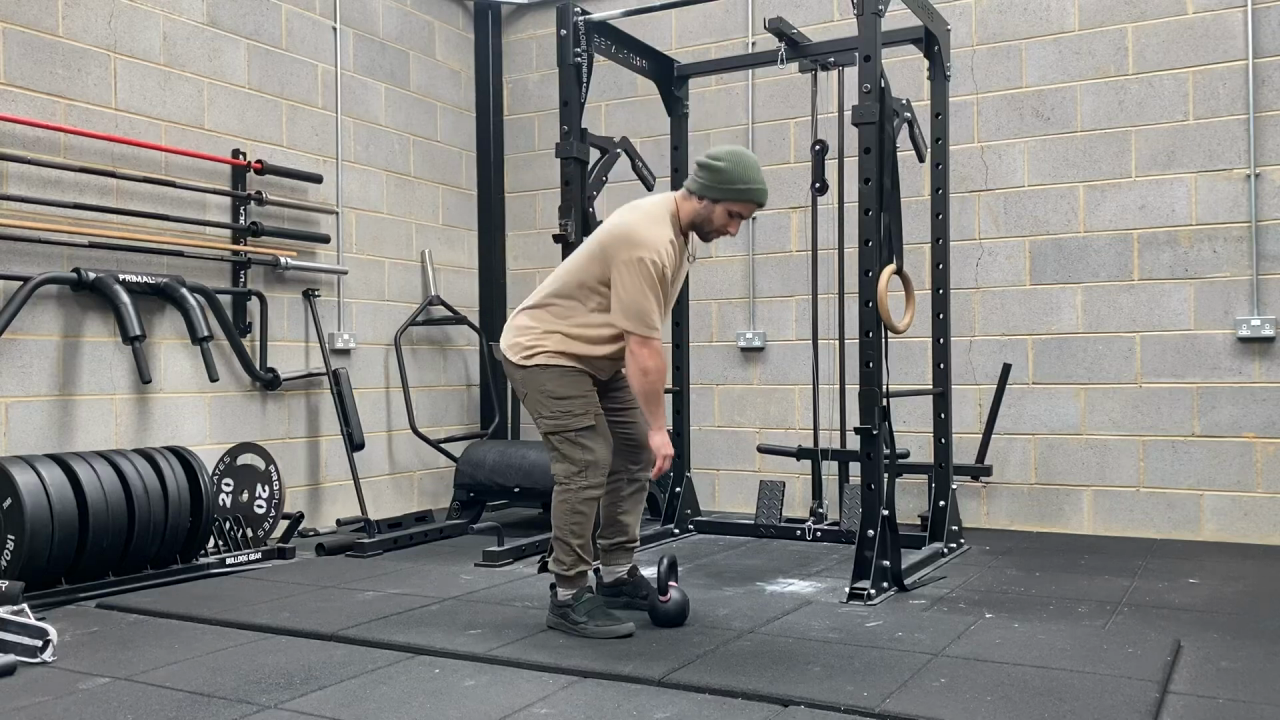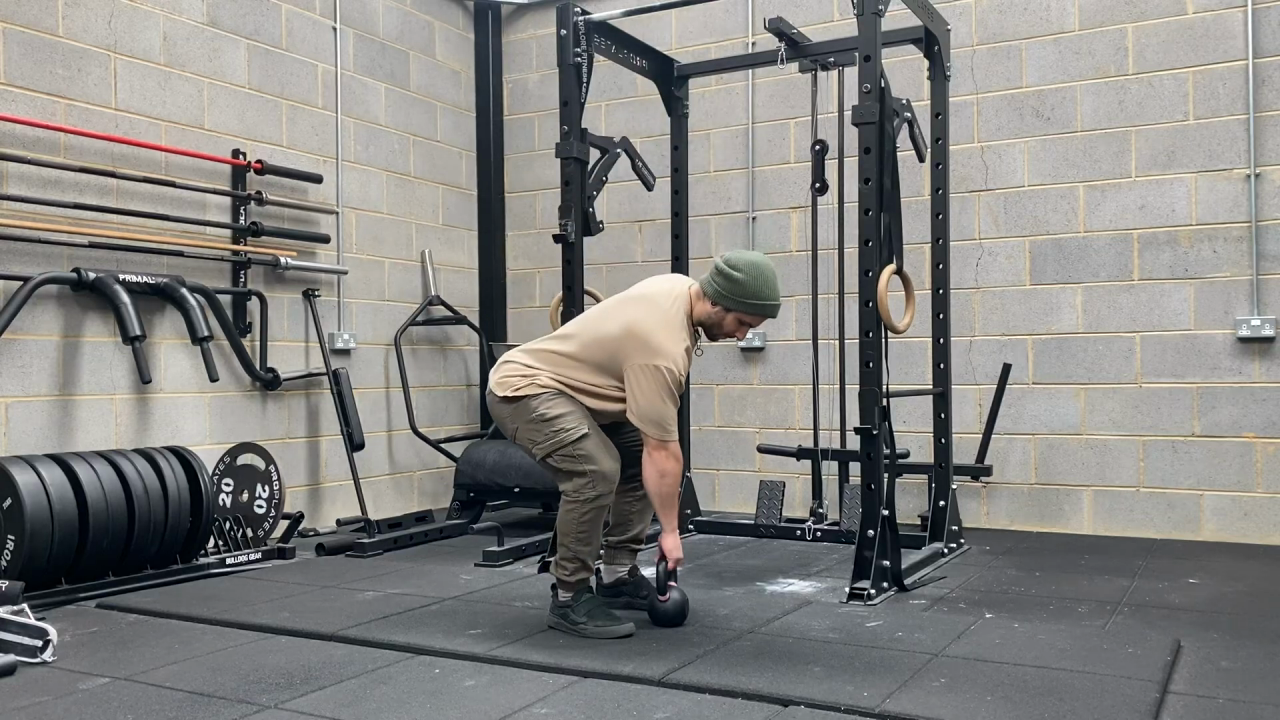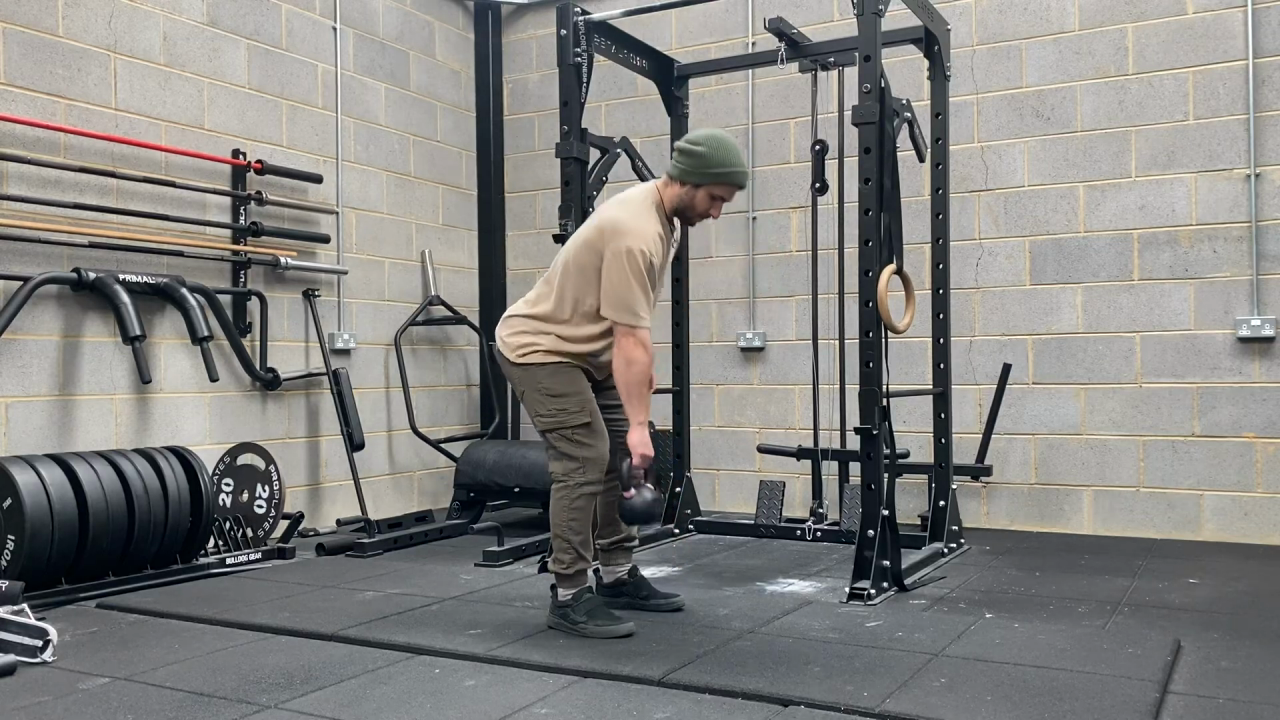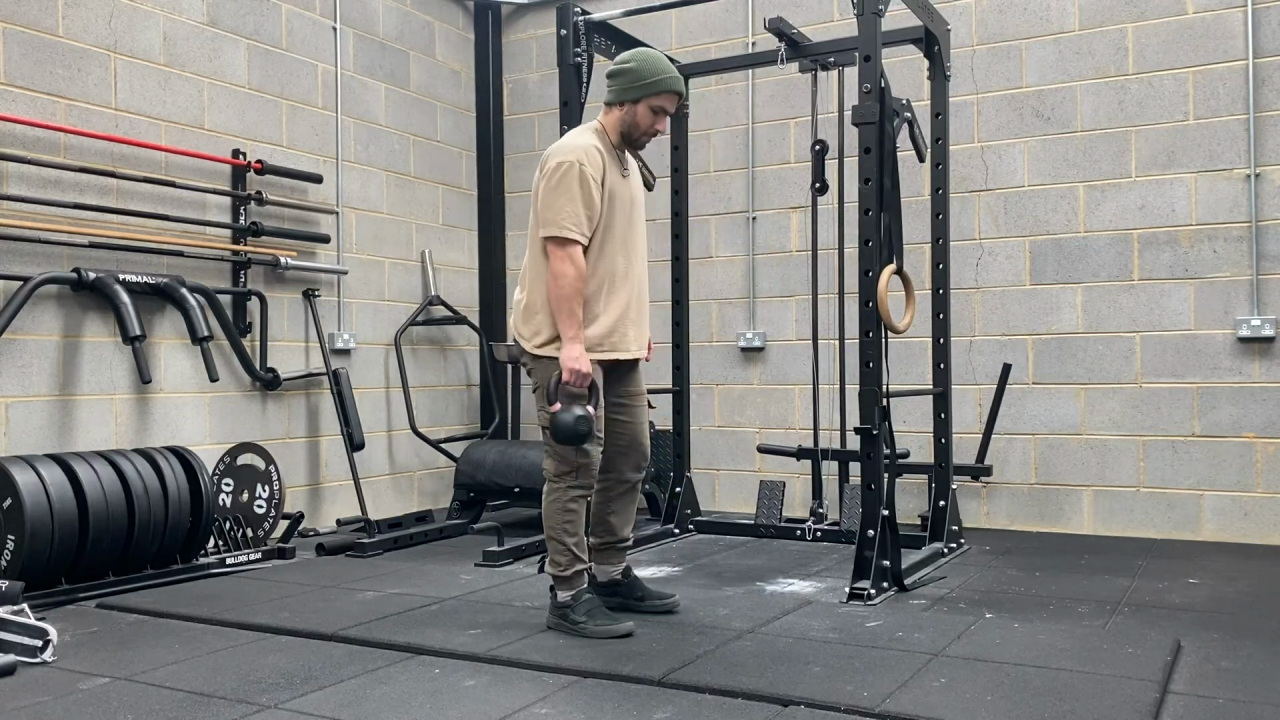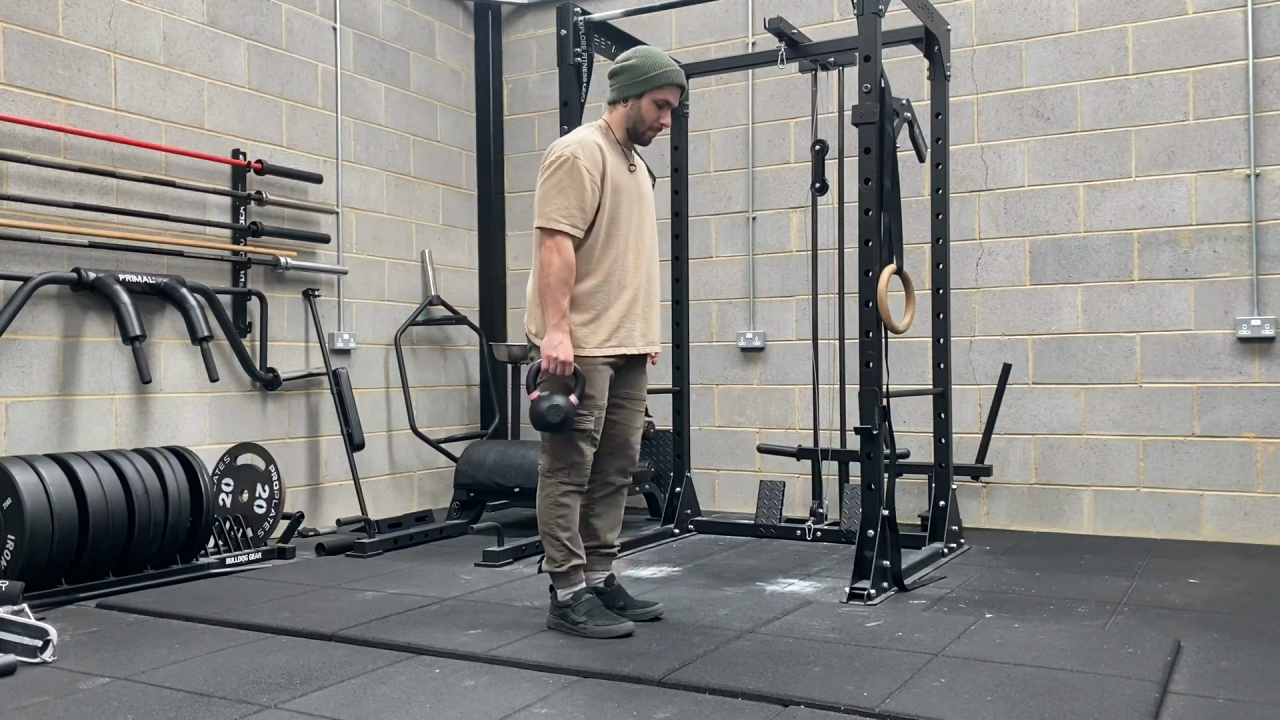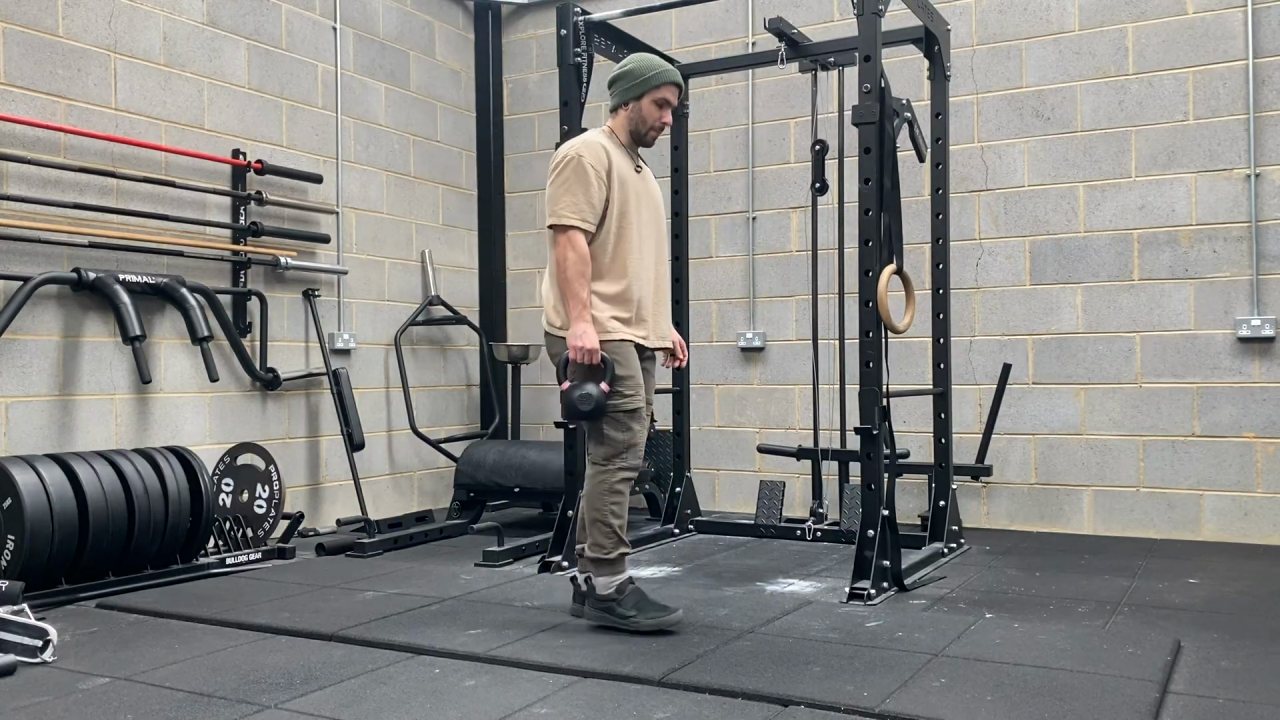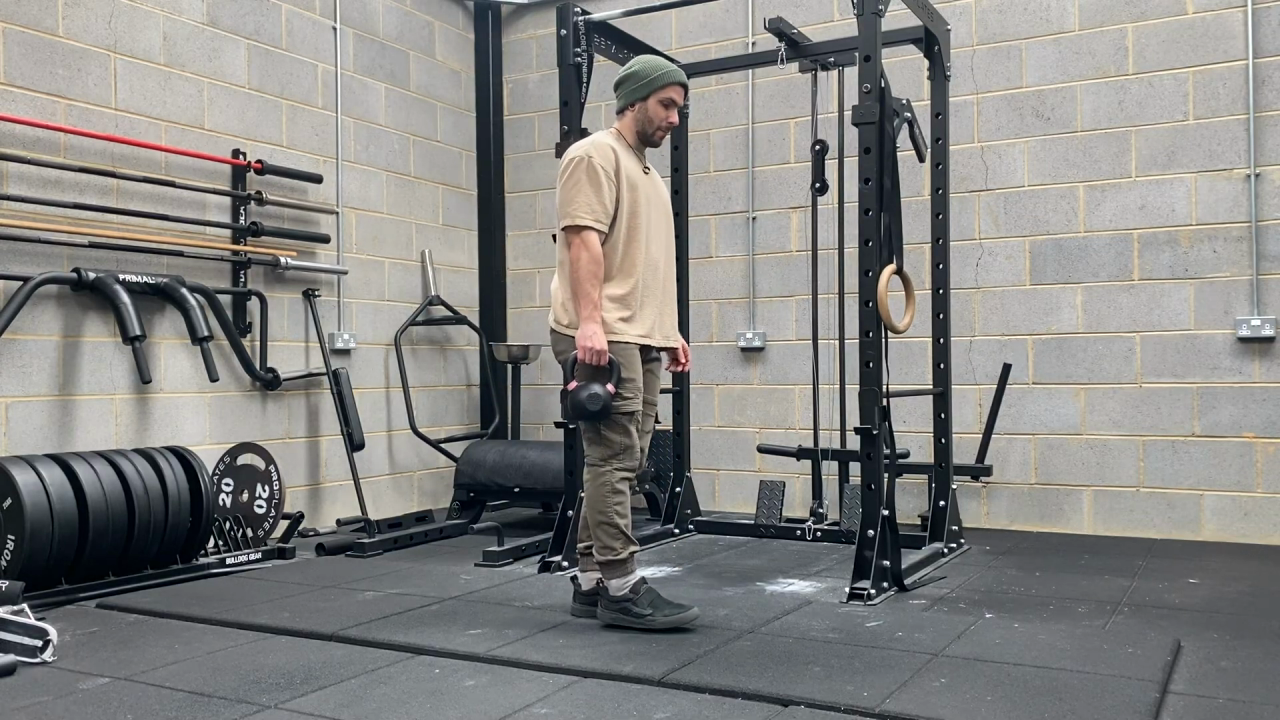
dt=0.5s
person 1, frame 1
left shoulder: (681, 229)
right shoulder: (647, 241)
right elbow: (643, 347)
right wrist: (658, 428)
left hip: (596, 352)
right hip: (544, 348)
left knee: (631, 455)
right knee: (586, 463)
left ankle: (617, 574)
right ankle: (569, 596)
person 1, frame 2
left shoulder: (682, 288)
right shoulder: (662, 349)
right elbow: (663, 451)
right wrist: (670, 532)
left hip: (563, 381)
right hip: (523, 388)
left knee: (640, 459)
right knee: (596, 471)
left ankle: (617, 575)
right ankle: (570, 597)
person 1, frame 3
left shoulder: (659, 209)
right shoulder: (636, 234)
right elbow: (631, 341)
right wrist: (639, 427)
left hip: (584, 346)
right hip: (538, 347)
left knee: (621, 457)
right knee: (585, 460)
left ankle: (616, 575)
right ankle: (569, 595)
person 1, frame 4
left shoulder: (624, 161)
right shoulder: (577, 157)
right elbow: (564, 254)
left wrist: (636, 323)
right wrist: (572, 343)
left hip: (617, 345)
right hip: (569, 348)
left knee: (630, 459)
right knee: (576, 469)
left ankle: (611, 575)
right ankle: (569, 596)
person 1, frame 5
left shoulder: (633, 163)
right shoulder: (580, 152)
right elbow: (556, 244)
left wrist: (644, 331)
right wrist: (555, 330)
left hip: (625, 344)
right hip: (578, 344)
left knee: (615, 469)
right knee: (570, 469)
left ankle: (598, 578)
right ankle: (568, 594)
person 1, frame 6
left shoulder: (639, 171)
right shoulder: (587, 154)
right elbow: (571, 240)
left wrist: (663, 325)
right wrist: (581, 322)
left hip: (634, 335)
right hip: (596, 334)
left knee: (618, 459)
right knee: (617, 455)
left ankle: (591, 580)
right ankle: (609, 586)
person 1, frame 7
left shoulder: (646, 172)
right shoulder: (595, 155)
right elbow: (584, 241)
left wrist: (668, 329)
right wrist: (590, 322)
left hip: (640, 337)
right hip: (602, 336)
left knee: (622, 460)
right knee: (614, 458)
left ankle: (592, 581)
right ankle: (621, 586)
